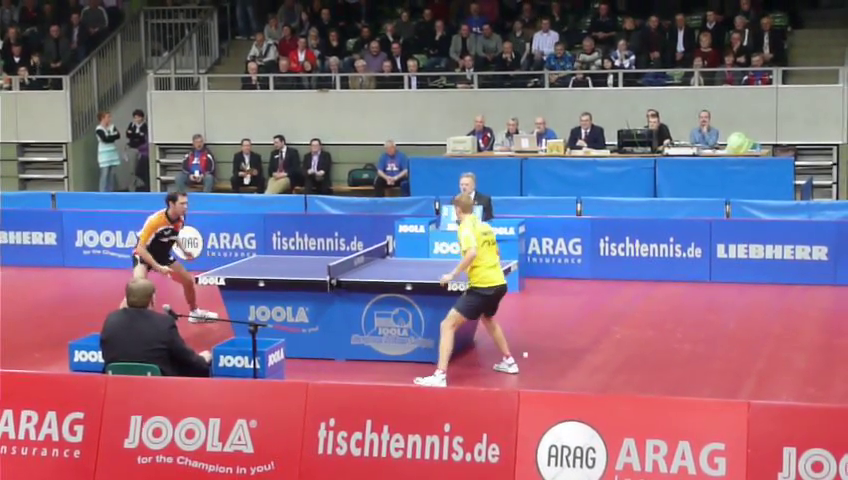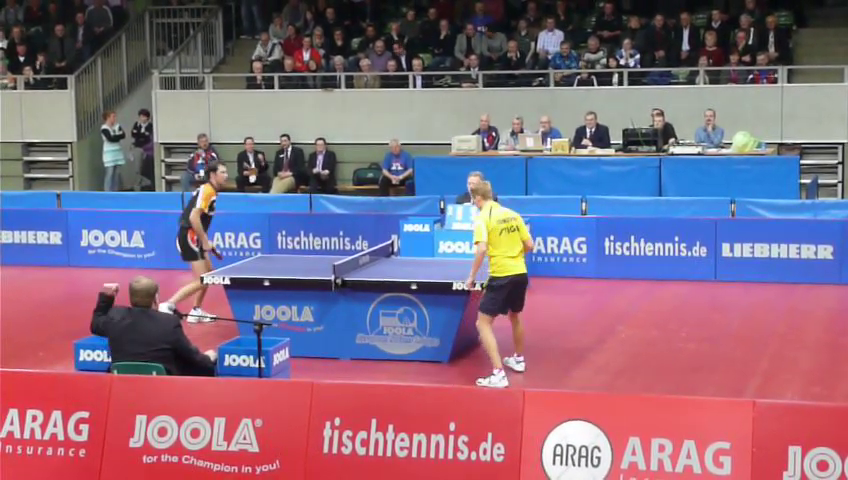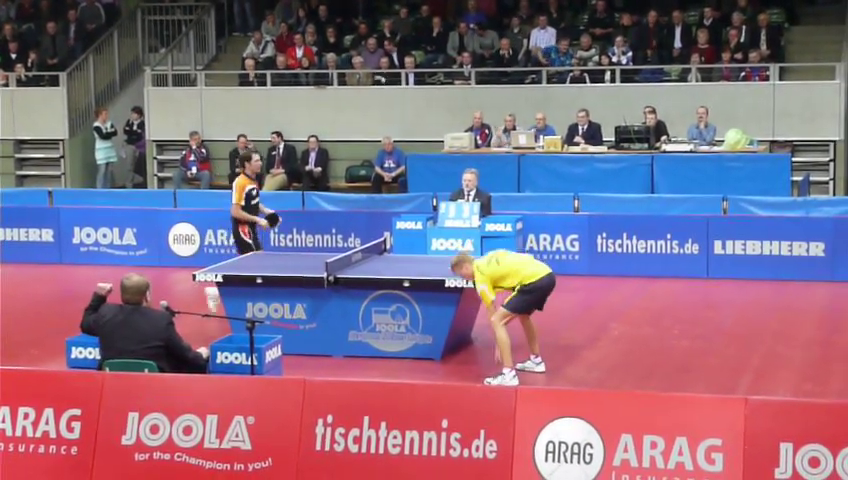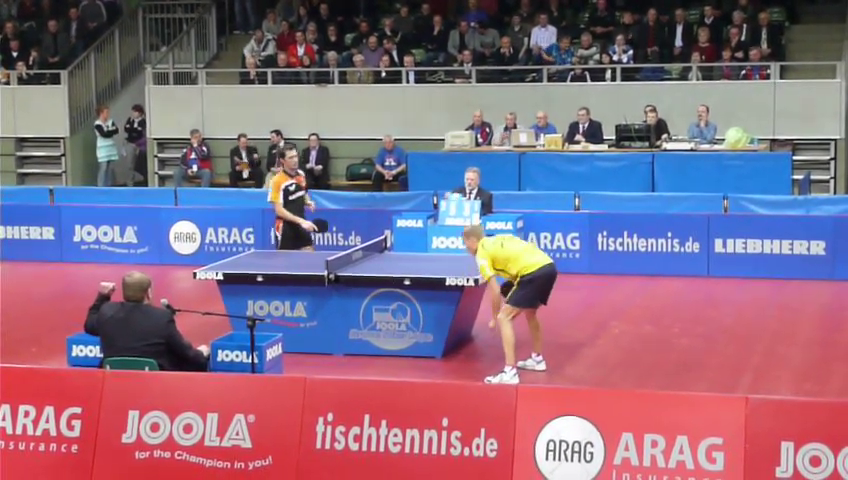
dt=0.5s
person 1, frame 1
left shoulder: (465, 227)
right shoulder: (485, 227)
left elbow: (471, 254)
left wrist: (452, 275)
left hip: (482, 287)
right hip: (500, 284)
left knee: (447, 327)
right knee: (488, 319)
left ankle: (439, 376)
right ankle: (509, 362)
person 1, frame 2
left shoulder: (482, 217)
right shoulder: (513, 215)
left elbow: (482, 249)
right elbow: (530, 246)
left wrist: (471, 276)
left hip: (501, 277)
right hip: (520, 274)
left knee: (483, 324)
right knee: (514, 317)
left ankle: (498, 375)
right ankle: (518, 359)
person 1, frame 3
left shoulder: (480, 275)
right shoulder: (491, 258)
left elbow: (492, 309)
left wrist: (497, 347)
left hip: (535, 281)
right hip: (547, 275)
left knee: (496, 321)
right knee: (523, 315)
left ankle: (509, 373)
right ankle: (536, 360)
person 1, frame 4
left shoulder: (482, 254)
right shoulder: (501, 239)
left elbow: (495, 291)
left wrist: (495, 319)
left hip: (534, 272)
right hip: (549, 266)
left knee: (504, 318)
right knee: (530, 312)
left ankle: (510, 372)
right ankle: (537, 359)
person 2, frame 1
left shoulder: (181, 218)
right shoulder: (156, 220)
right elbow: (141, 248)
left wrist: (183, 249)
right wrist: (158, 267)
left hip: (163, 255)
right hip: (144, 255)
left knee: (189, 281)
left ankle: (195, 313)
person 2, frame 2
left shoulder: (209, 191)
right shoulder: (207, 191)
left elbow: (193, 215)
right elbow: (194, 217)
right wrist: (205, 241)
left hip: (192, 238)
right hip: (190, 237)
left knee: (209, 274)
right knee: (201, 281)
left ankle: (196, 311)
right ankle: (167, 306)
person 2, frame 3
left shoulder: (253, 180)
right shoulder: (240, 183)
right elbow: (235, 212)
left wrist: (266, 211)
right wrist: (258, 220)
left hip: (249, 229)
right hip: (243, 229)
person 2, frame 4
left shoulder: (301, 175)
right shoulder: (277, 181)
right elbow: (279, 210)
left wrist: (308, 202)
right wrist: (301, 221)
left hip: (301, 225)
right hip: (285, 226)
person 3, frame 1
left shoulder: (112, 319)
right shoulder: (164, 323)
left elbow: (106, 355)
right elbow: (185, 356)
right wrist: (203, 360)
right knee: (202, 368)
person 3, frame 2
left shoulder: (115, 317)
right shoulder: (169, 322)
left elbow: (96, 326)
right elbow: (190, 355)
left wrist: (106, 296)
right wrist: (208, 359)
right knee: (208, 367)
person 3, frame 3
left shoulder: (106, 313)
right shoulder: (161, 319)
left elbow: (85, 325)
right elbow: (183, 353)
left wrist: (98, 296)
right wrist: (200, 356)
right knee: (199, 365)
person 3, frame 4
left shoulder: (107, 311)
right shoulder: (162, 317)
left elbow: (89, 326)
right elbow: (184, 351)
left wrist: (102, 296)
right wrist: (201, 354)
right knee: (200, 362)
